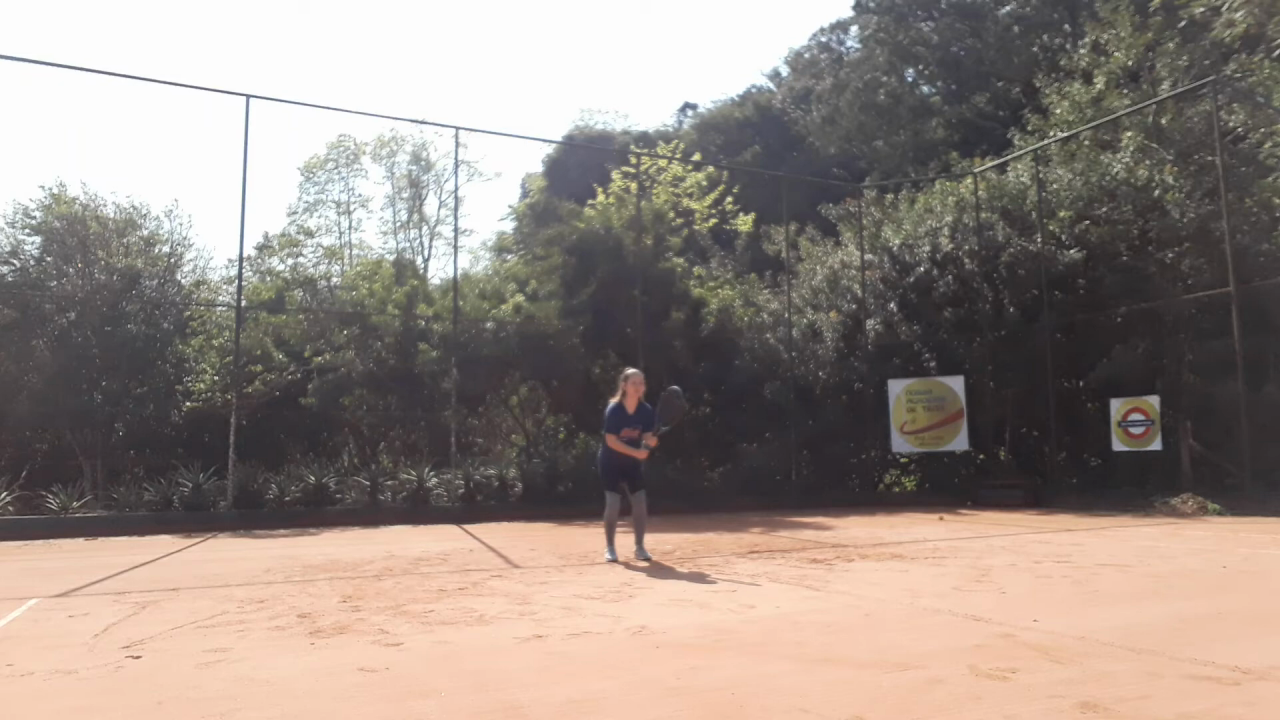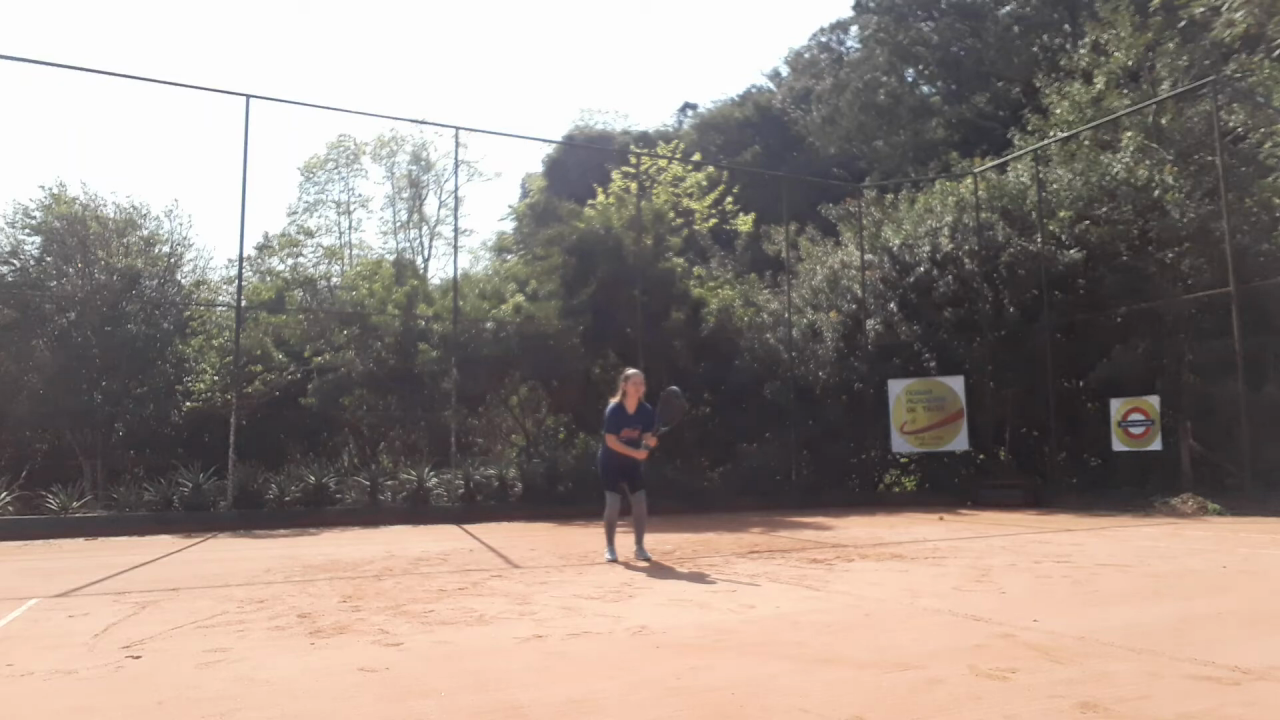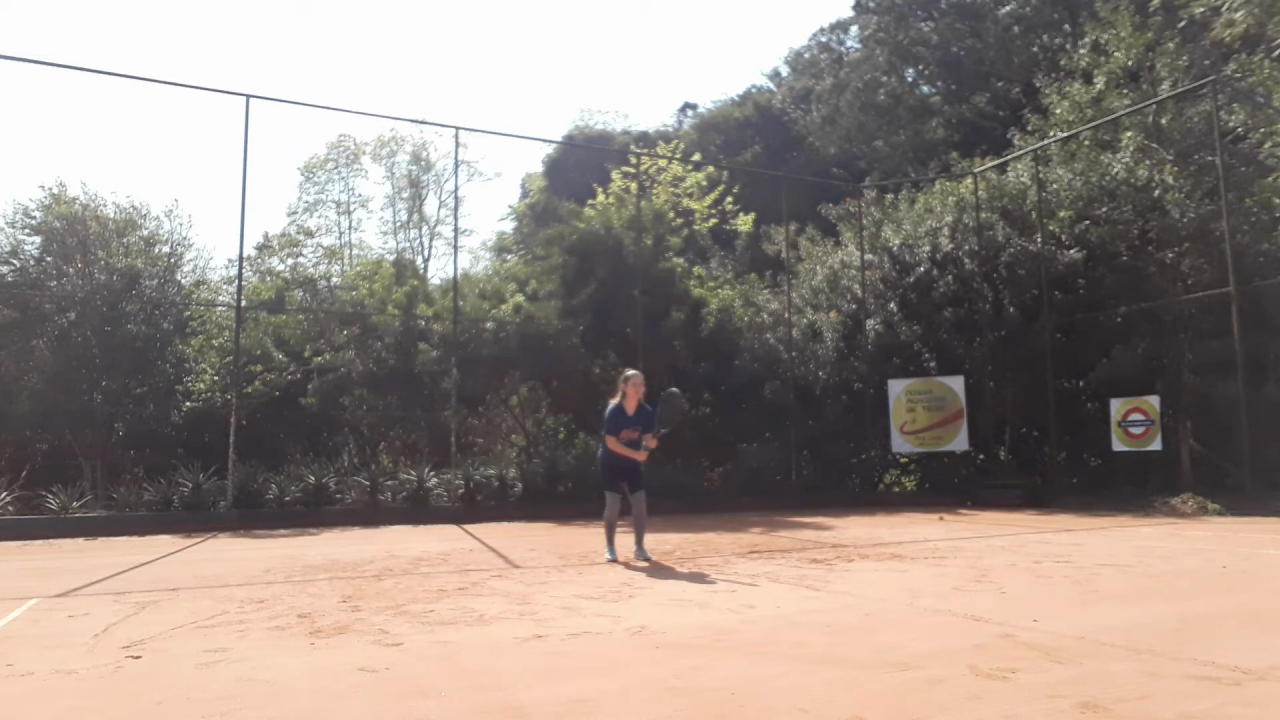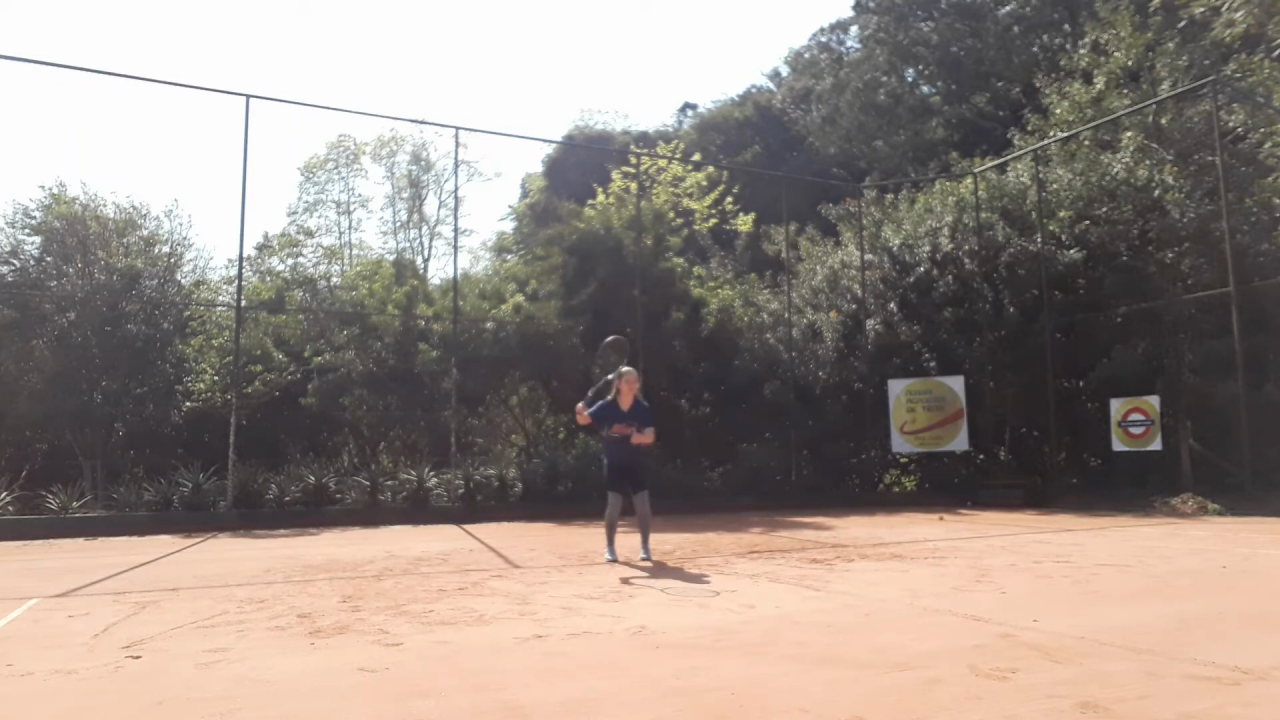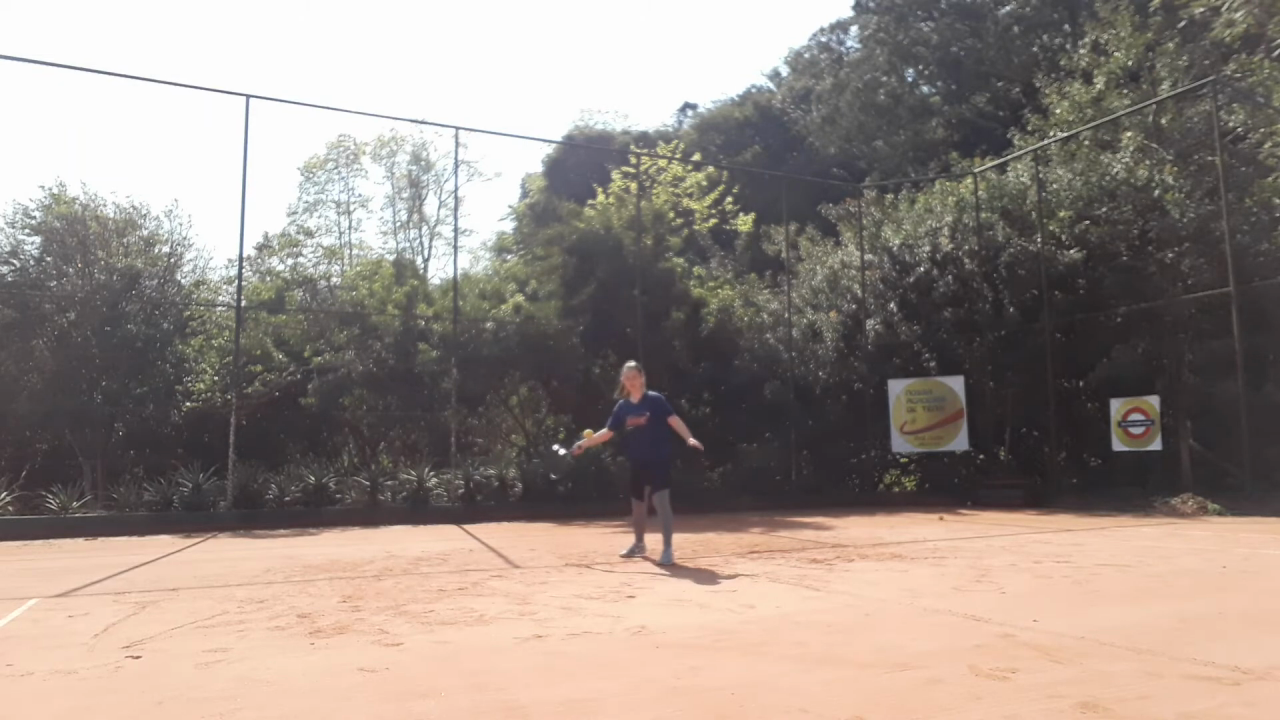
dt=1s
person 1, frame 1
left shoulder: (646, 411)
right shoulder: (614, 410)
left elbow: (647, 437)
right elbow: (611, 441)
left wrist: (649, 443)
right wrist: (636, 452)
left hip: (633, 464)
right hip: (611, 463)
left knee: (640, 503)
right knee: (613, 504)
left ankle: (639, 547)
right ankle: (610, 548)
person 1, frame 2
left shoulder: (646, 411)
right shoulder: (614, 410)
left elbow: (647, 437)
right elbow: (611, 441)
left wrist: (650, 443)
right wrist: (635, 452)
left hip: (632, 464)
right hip: (611, 463)
left knee: (640, 503)
right knee: (613, 504)
left ankle: (639, 547)
right ankle: (610, 548)
person 1, frame 3
left shoulder: (646, 412)
right shoulder: (613, 411)
left elbow: (647, 439)
right elbow: (611, 443)
left wrist: (650, 443)
right wrist: (635, 453)
left hip: (633, 464)
right hip: (611, 463)
left knee: (640, 504)
right knee: (613, 505)
left ankle: (639, 547)
right ankle: (610, 548)
person 1, frame 4
left shoulder: (642, 408)
right shoulder: (607, 406)
left elbow: (651, 436)
right elbow: (583, 419)
left wrist: (641, 437)
right wrist: (579, 412)
left hip: (635, 462)
right hip: (614, 462)
left knee: (643, 503)
right knee: (614, 503)
left ankle: (645, 546)
right ankle: (610, 548)
person 1, frame 5
left shoulder: (655, 400)
right shoulder: (621, 406)
left elbow: (674, 421)
right elbow: (608, 433)
left wrist: (689, 438)
right wrist: (585, 442)
left hip: (659, 459)
right hip: (638, 461)
left knee: (661, 501)
right knee: (638, 504)
left ankle: (667, 550)
right ankle: (639, 544)
